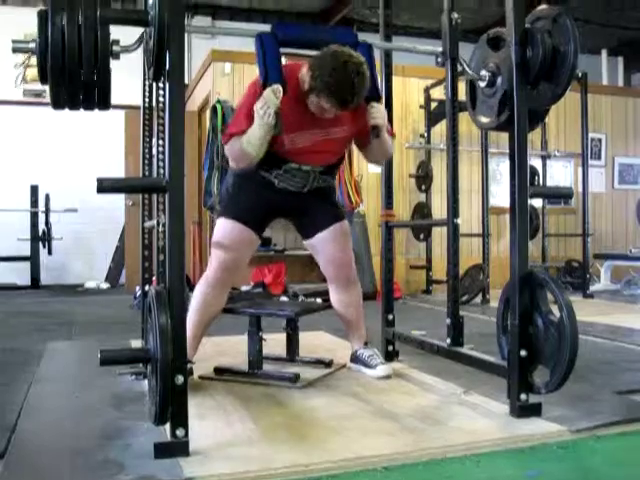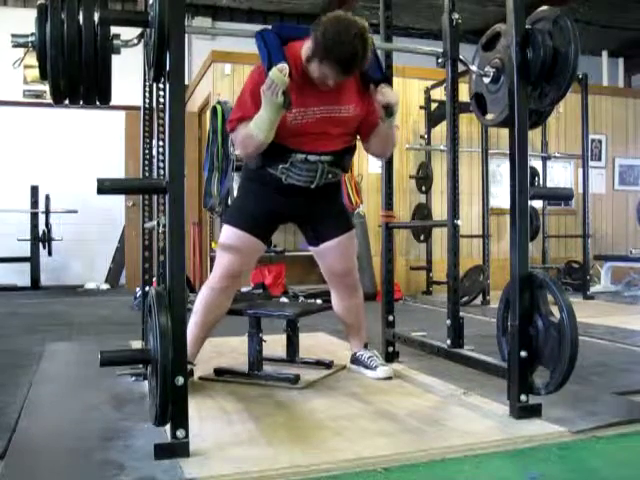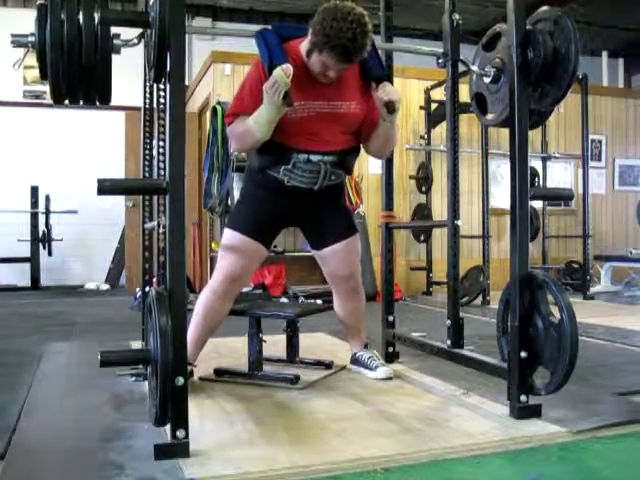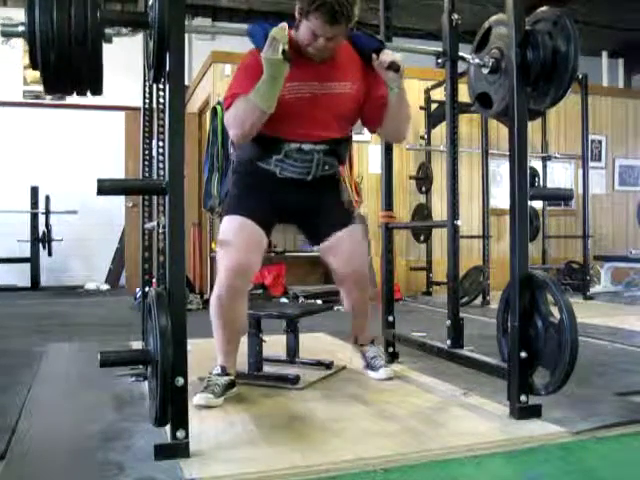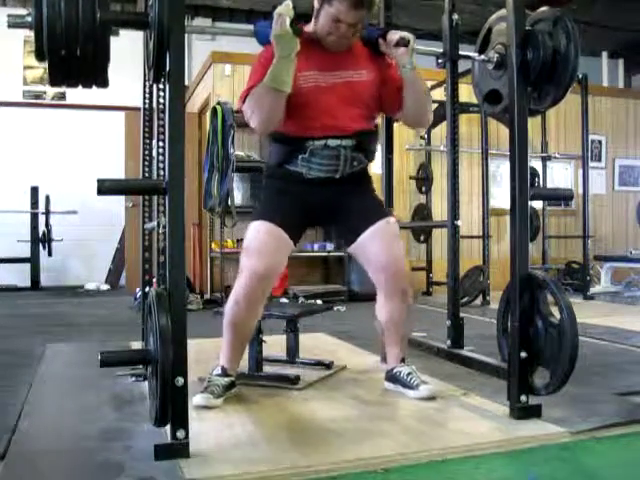
dt=1s
person 1, frame 1
left shoulder: (355, 98)
right shoulder: (271, 88)
left elbow: (379, 156)
right elbow: (236, 159)
left wrist: (379, 133)
right wrist: (261, 127)
left hip: (315, 189)
right hip: (258, 184)
left knee: (344, 270)
right knee: (221, 268)
left ankle: (359, 349)
right ankle: (183, 358)
person 1, frame 2
left shoulder: (359, 82)
right shoulder: (272, 70)
left elbow: (379, 149)
right elbow: (243, 146)
left wrist: (387, 116)
right wrist: (271, 108)
left hip: (323, 191)
right hip: (266, 185)
left knee: (346, 277)
right knee: (225, 274)
left ankle: (359, 351)
right ankle: (184, 360)
person 1, frame 3
left shoulder: (362, 79)
right shoulder: (272, 66)
left elbow: (379, 149)
right elbow: (237, 141)
left wrist: (388, 116)
right wrist: (271, 107)
left hip: (326, 194)
right hip: (269, 188)
left knee: (348, 280)
right knee: (226, 279)
left ankle: (360, 351)
right ankle: (183, 362)
person 1, frame 4
left shoulder: (360, 64)
right shoulder: (263, 57)
left elbow: (395, 133)
right elbow: (237, 130)
left wrist: (394, 83)
right wrist: (272, 76)
left hip: (320, 184)
right hip: (260, 180)
left knee: (356, 274)
right knee: (231, 275)
left ankle: (365, 343)
right ankle: (224, 372)
person 1, frame 5
left shoulder: (374, 59)
right shoulder: (278, 52)
left elbow: (420, 118)
right elbow: (260, 121)
left wrist: (406, 63)
right wrist: (284, 55)
left hip: (352, 183)
right hip: (290, 183)
left knee: (395, 272)
right knee: (253, 278)
left ankle: (396, 367)
right ankle: (225, 373)
